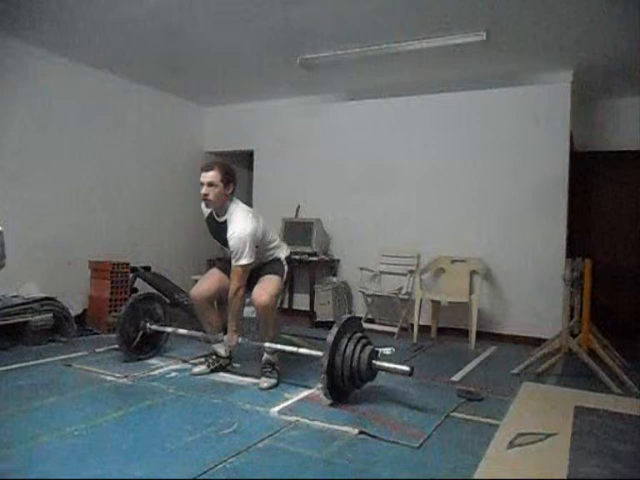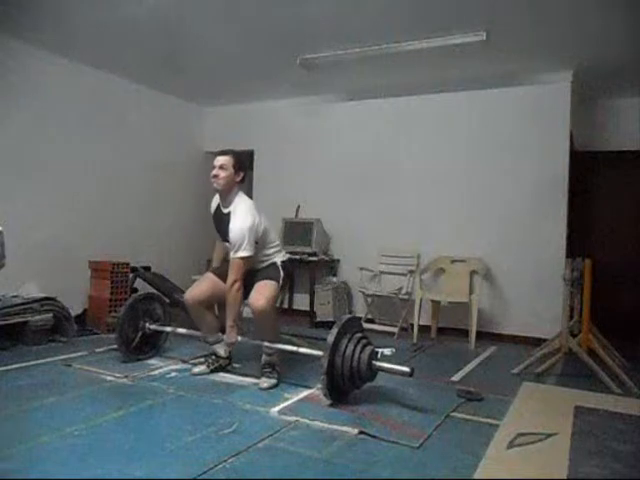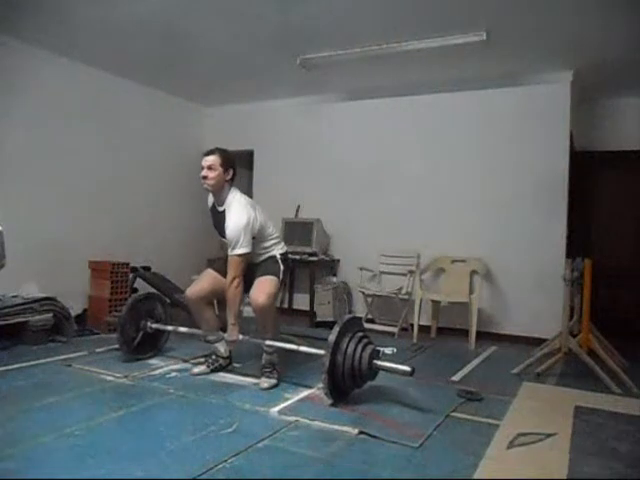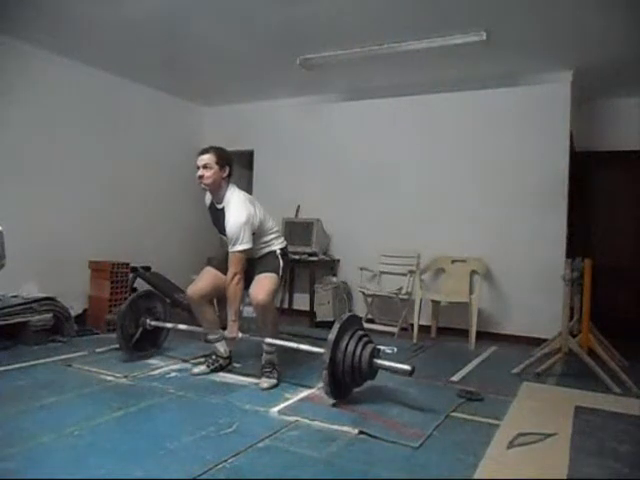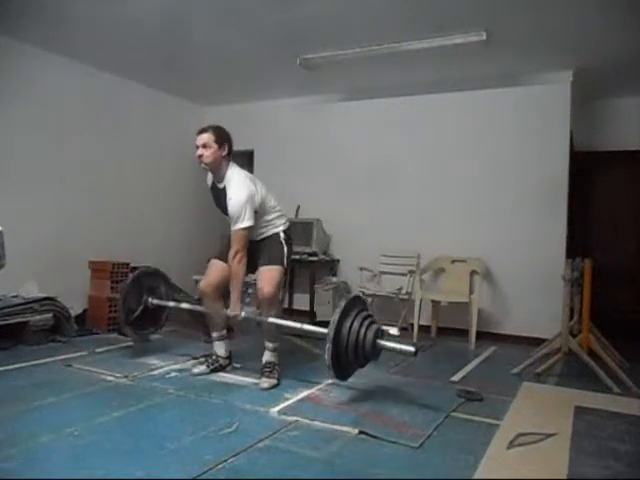
dt=0.5s
person 1, frame 1
left shoulder: (241, 227)
right shoulder: (207, 207)
left elbow: (237, 287)
left wrist: (233, 331)
left hip: (272, 260)
right hip: (240, 261)
left knee: (262, 300)
right knee: (199, 295)
left ankle: (270, 361)
right ankle: (221, 353)
person 1, frame 2
left shoulder: (243, 219)
right shoulder: (217, 202)
left elbow: (235, 281)
left wrist: (231, 327)
right wrist: (212, 274)
left hip: (269, 265)
right hip: (239, 265)
left knee: (260, 305)
right knee: (193, 298)
left ankle: (270, 361)
right ankle: (221, 353)
person 1, frame 3
left shoulder: (238, 215)
right shoulder: (213, 199)
left elbow: (235, 279)
left wrist: (233, 325)
left hip: (269, 257)
right hip: (239, 257)
left knee: (260, 301)
right knee: (194, 295)
left ankle: (270, 360)
right ankle: (221, 353)
person 1, frame 4
left shoulder: (238, 212)
right shoulder: (210, 197)
left elbow: (236, 275)
left wrist: (233, 322)
right wrist: (217, 260)
left hip: (268, 252)
right hip: (237, 252)
left knee: (260, 298)
right knee: (195, 293)
left ankle: (269, 361)
right ankle: (221, 353)
person 1, frame 5
left shoulder: (239, 189)
right shoulder: (212, 178)
left elbow: (238, 253)
left wrist: (236, 302)
left hip: (271, 235)
right hip: (244, 236)
left knee: (266, 293)
right knee: (207, 288)
left ankle: (270, 362)
right ankle: (221, 355)
